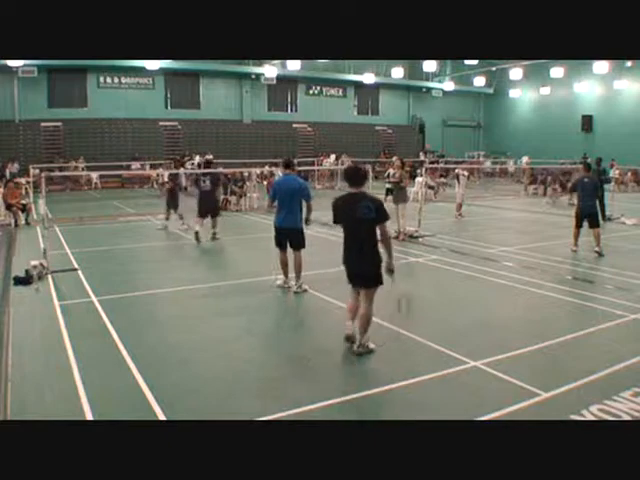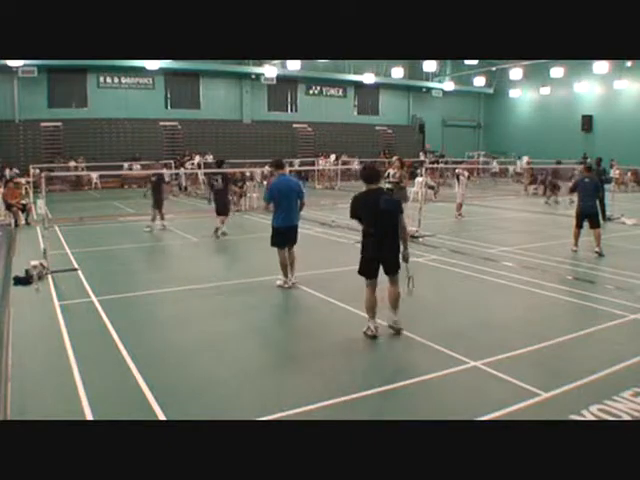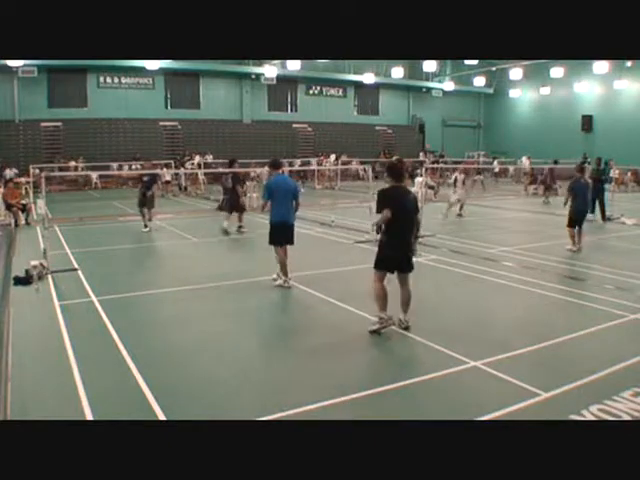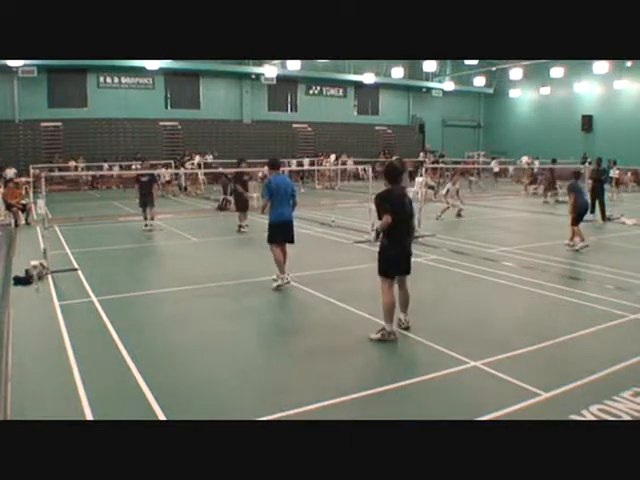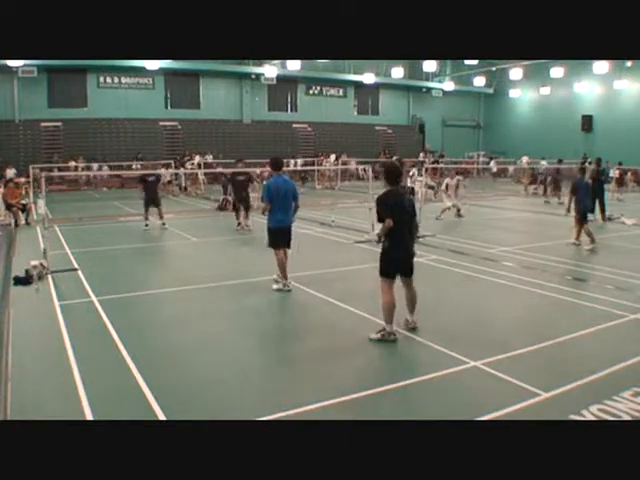
dt=0.5s
person 1, frame 1
left shoulder: (338, 203)
right shoulder: (374, 203)
right elbow: (384, 234)
right wrist: (390, 259)
left hip: (350, 257)
right hip: (370, 258)
left knee: (355, 293)
right knee: (367, 300)
left ankle: (350, 327)
right ankle: (361, 343)
person 1, frame 2
left shoulder: (358, 199)
right shoulder: (392, 197)
left elbow: (361, 223)
right elbow: (402, 225)
right wrist: (405, 248)
left hip: (370, 249)
right hip: (391, 248)
left knee: (370, 287)
right knee: (394, 283)
left ankle: (372, 325)
right ankle: (394, 319)
person 1, frame 3
left shoulder: (385, 193)
right shoulder: (411, 195)
left elbow: (387, 215)
right elbow: (417, 222)
left wrist: (378, 224)
right wrist: (413, 242)
left hip: (389, 243)
right hip: (406, 245)
left knee: (378, 279)
right knee: (404, 282)
left ankle: (383, 317)
right ankle: (404, 319)
person 1, frame 4
left shoulder: (382, 196)
right shoulder: (406, 196)
left elbow: (387, 220)
right elbow: (412, 225)
left wrist: (378, 230)
left hip: (390, 248)
right hip: (405, 247)
left knee: (387, 288)
right knee: (402, 284)
left ankle: (389, 330)
right ankle: (404, 319)
person 1, frame 5
left shoulder: (383, 199)
right shoulder: (407, 197)
left elbow: (388, 223)
right elbow: (415, 224)
left wrist: (380, 234)
left hip: (392, 249)
right hip: (407, 248)
left knee: (387, 288)
right knee: (408, 284)
left ankle: (388, 330)
right ankle: (411, 319)
person 2, frame 1
left shoulder: (277, 183)
right shoulder: (301, 184)
left elbow: (270, 204)
right elbow: (309, 205)
right wrist: (307, 218)
left hip: (280, 223)
right hip: (295, 223)
left knee: (282, 252)
right knee: (297, 252)
left ankle: (286, 280)
right ankle: (298, 284)
person 2, frame 2
left shoulder: (272, 184)
right shoulder: (295, 182)
left elbow: (267, 206)
right elbow: (302, 203)
left wrist: (268, 204)
left hip: (279, 222)
right hip: (293, 221)
left knee: (282, 250)
right knee: (290, 248)
left ankle: (286, 280)
right ankle: (292, 276)
person 2, frame 3
left shoulder: (270, 182)
right shoulder: (292, 182)
left elbow: (265, 203)
right elbow: (297, 203)
left wrist: (263, 208)
left hip: (277, 219)
right hip: (289, 219)
left knee: (279, 248)
right knee: (284, 247)
left ankle: (286, 279)
right ankle: (282, 273)
person 2, frame 4
left shoulder: (270, 181)
right shoulder: (288, 181)
left elbow: (266, 202)
right elbow: (294, 201)
left wrist: (262, 210)
left hip: (276, 218)
right hip: (288, 218)
left knee: (275, 246)
right knee: (283, 246)
left ankle: (284, 276)
right ankle: (281, 274)
person 2, frame 5
left shoulder: (270, 184)
right shoulder: (290, 183)
left elbow: (266, 206)
right elbow: (296, 204)
left wrist: (263, 212)
left hip: (275, 222)
right hip: (287, 221)
left knee: (279, 252)
right knee: (283, 250)
left ankle: (285, 282)
right ankle: (281, 275)
